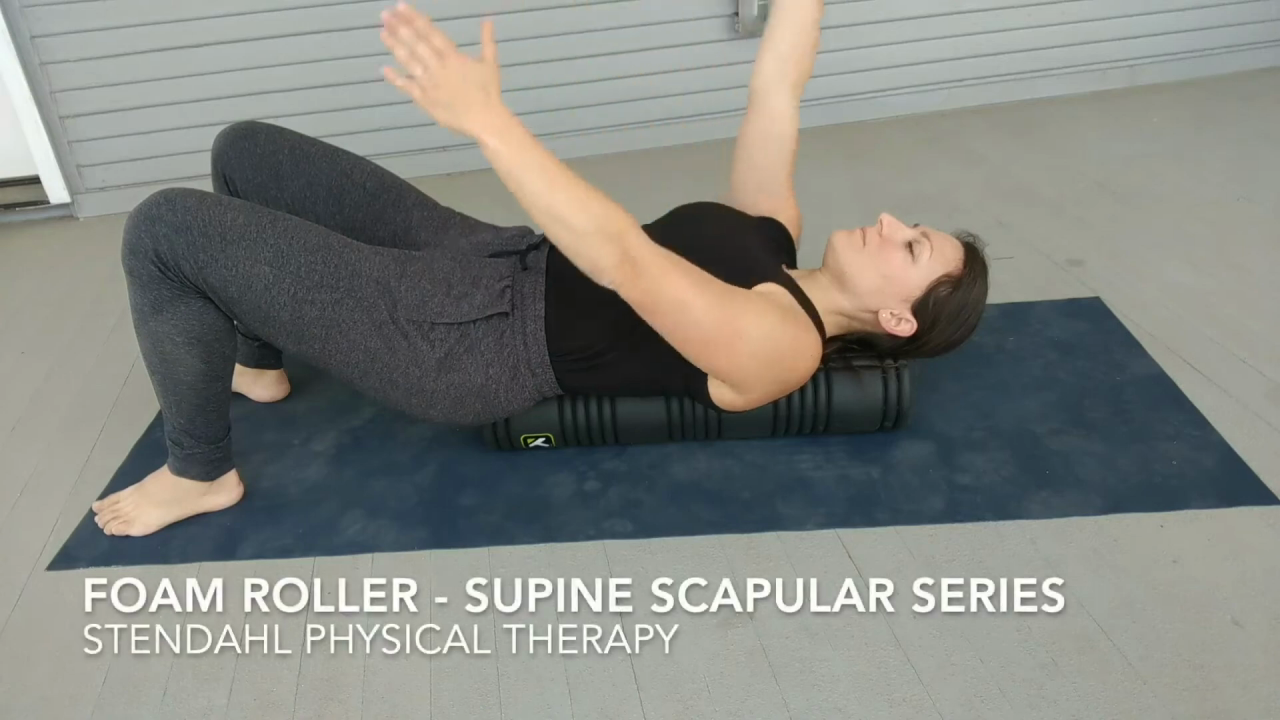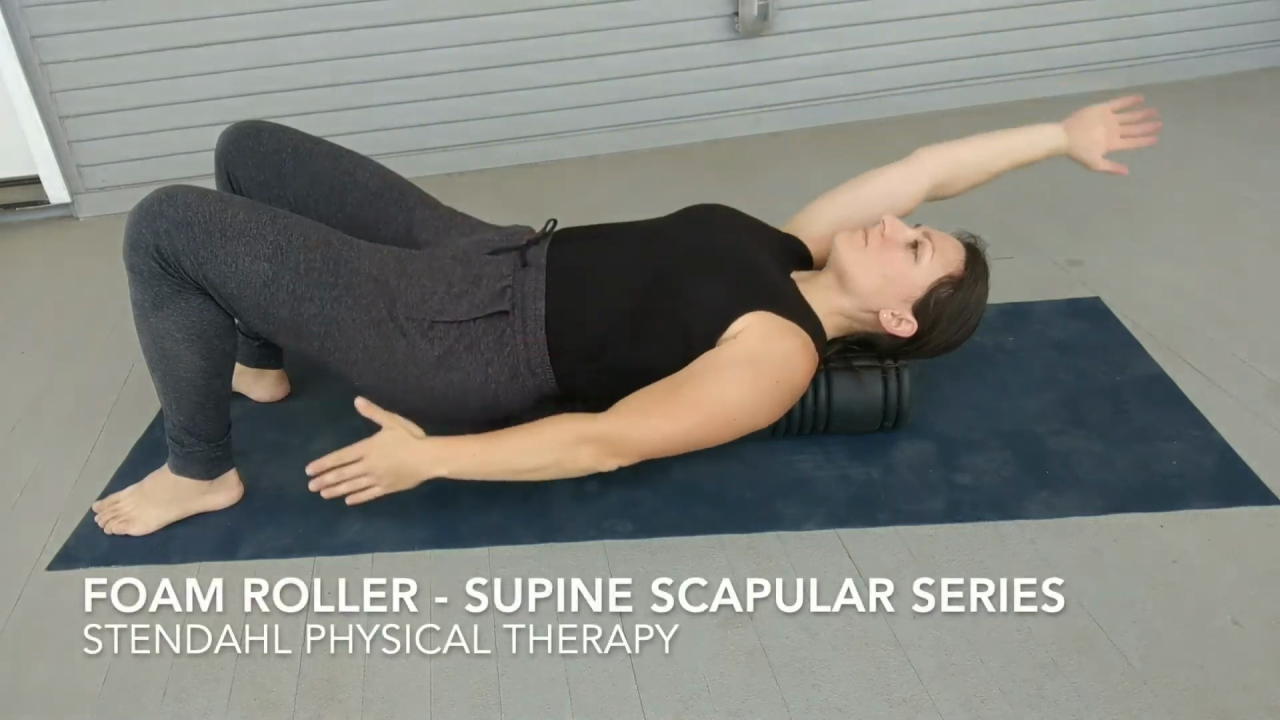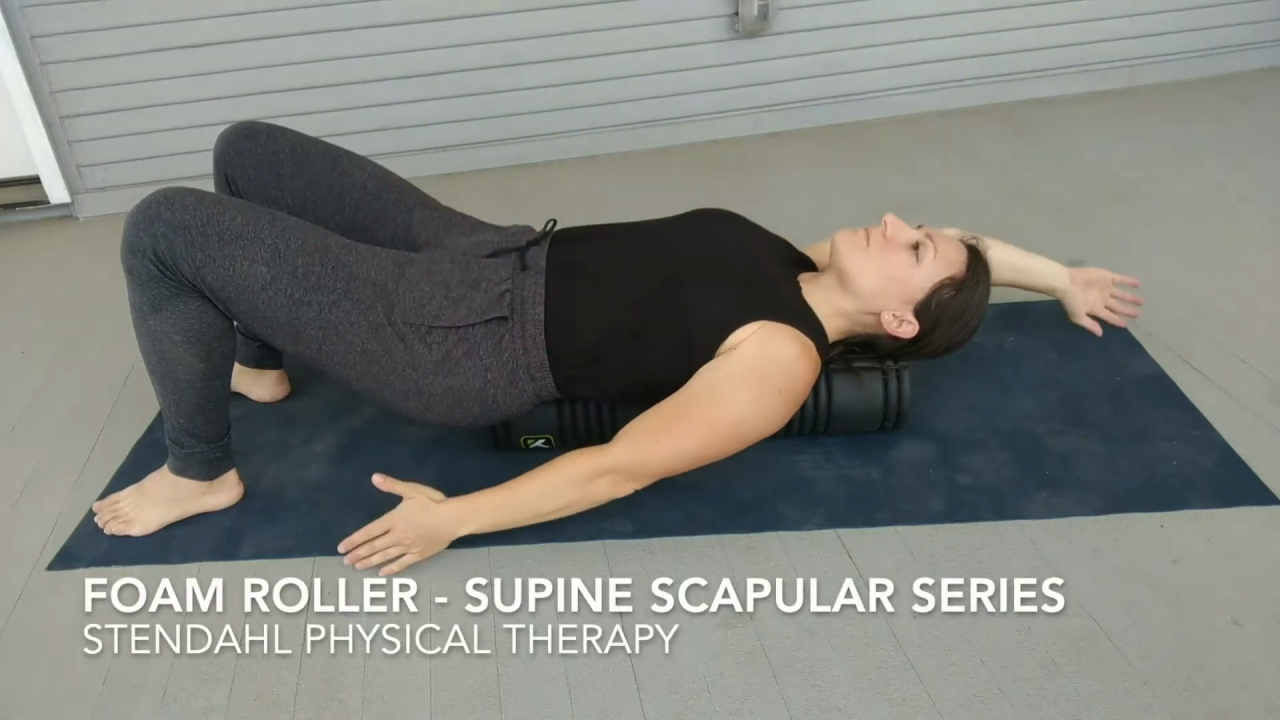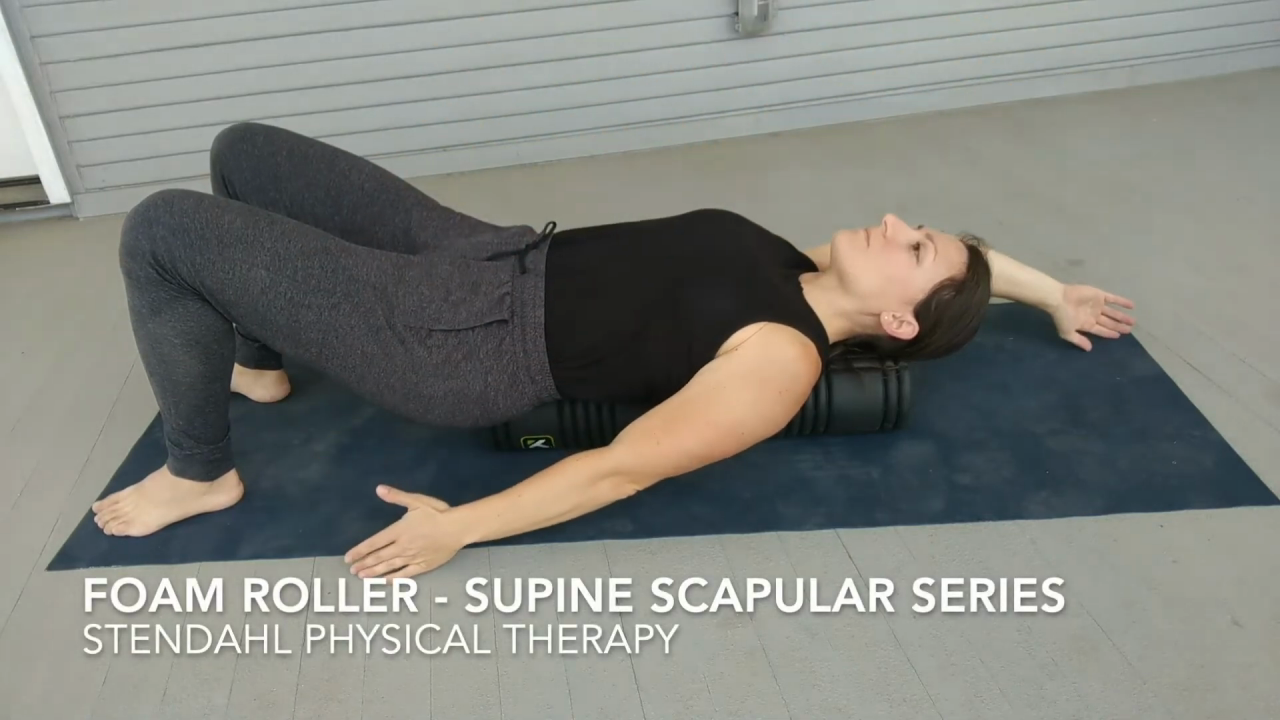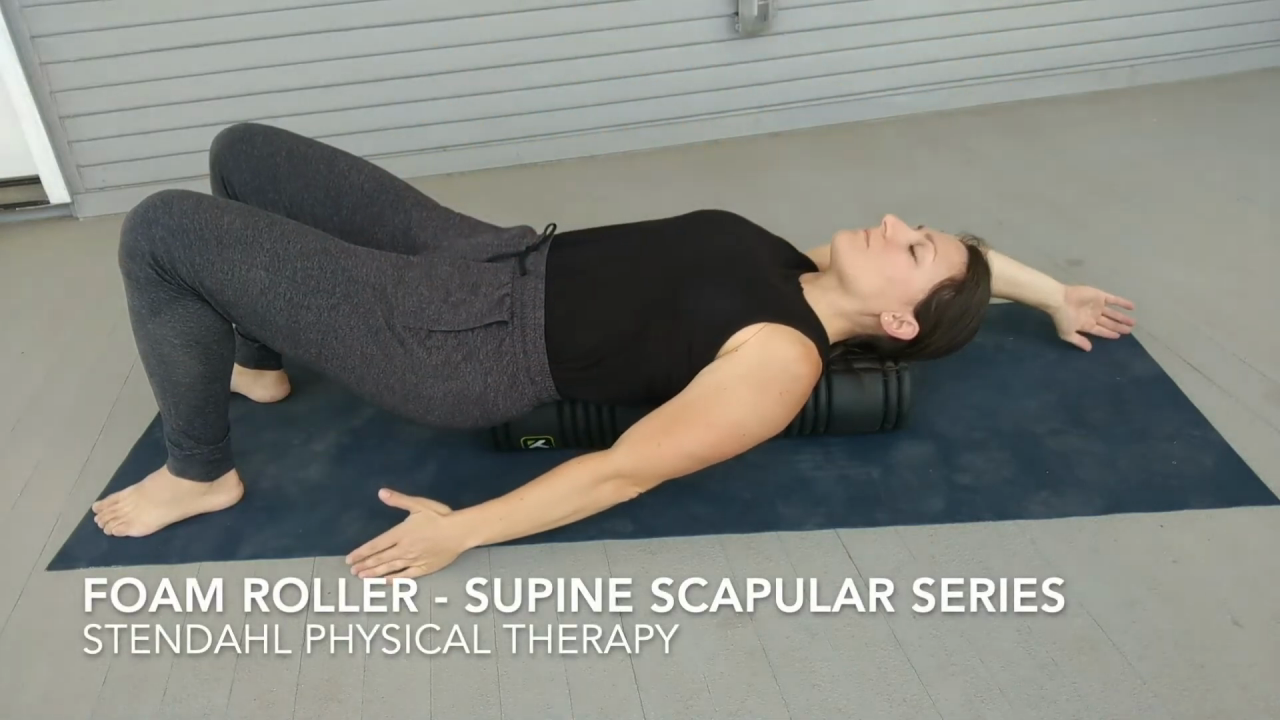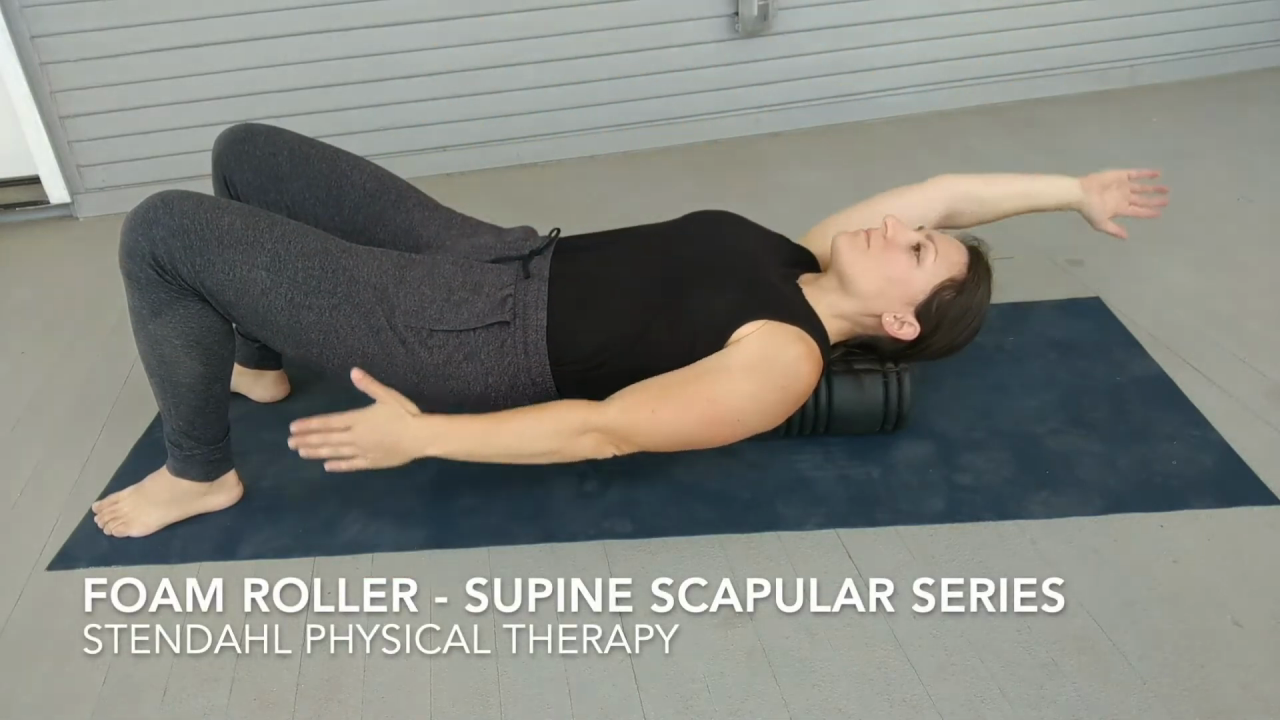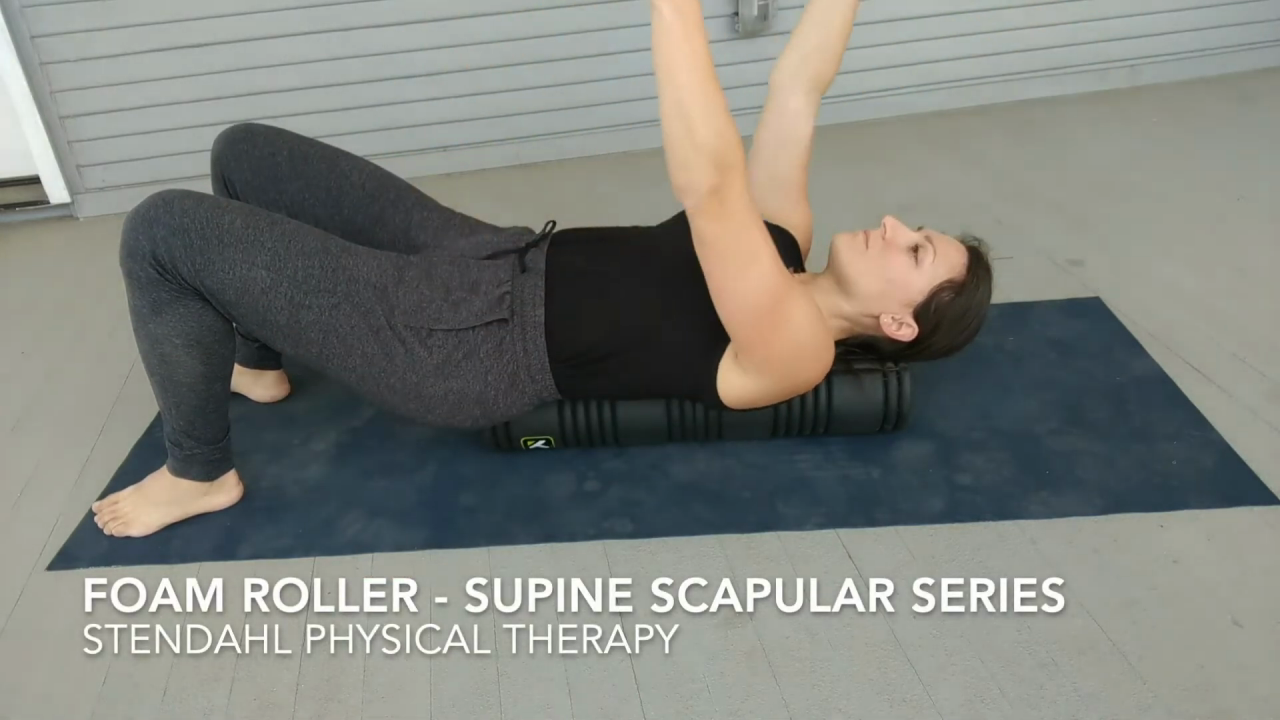
dt=0.5s
person 1, frame 1
left shoulder: (778, 343)
right shoulder: (775, 238)
left elbow: (626, 262)
right elbow: (778, 94)
left wrist: (488, 122)
left hip: (469, 347)
right hip: (493, 260)
left knee: (163, 228)
right knee: (244, 148)
left ankle: (199, 474)
right ankle: (254, 359)
person 1, frame 2
left shoulder: (778, 358)
right shoulder: (799, 262)
left elbow: (609, 441)
right elbow: (917, 174)
left wrist: (430, 455)
right wrist: (1061, 137)
left hip: (470, 341)
right hip: (498, 259)
left knee: (165, 226)
right knee: (248, 151)
left ankle: (200, 473)
right ankle: (256, 358)
person 1, frame 3
left shoulder: (780, 362)
right shoulder: (806, 272)
left elbow: (619, 467)
right elbow: (964, 238)
left wrist: (452, 519)
left hip: (469, 348)
right hip: (499, 257)
left knee: (163, 228)
right knee: (247, 149)
left ankle: (199, 474)
right ankle: (253, 357)
person 1, frame 4
left shoulder: (782, 362)
right shoulder: (810, 272)
left elbow: (623, 469)
right elbow: (957, 242)
left wrist: (456, 527)
left hip: (469, 347)
right hip: (496, 260)
left knee: (161, 230)
right knee: (244, 151)
left ankle: (199, 475)
right ankle: (254, 361)
person 1, frame 5
left shoulder: (780, 363)
right shoulder: (811, 273)
left elbow: (623, 471)
right elbow: (964, 242)
left wrist: (459, 531)
left hip: (470, 351)
right hip: (500, 259)
left knee: (161, 229)
right knee: (244, 151)
left ankle: (199, 475)
right ankle: (256, 359)
person 1, frame 6
left shoulder: (784, 364)
right shoulder: (812, 268)
left elbow: (610, 428)
right elbow: (930, 194)
left wrist: (425, 434)
right wrist: (1073, 190)
left hip: (482, 338)
right hip: (502, 264)
left knee: (162, 230)
right knee: (245, 152)
left ankle: (197, 476)
right ankle: (258, 360)
person 1, frame 7
left shoulder: (790, 346)
right shoulder: (784, 249)
left elbow: (710, 189)
right elbow: (799, 93)
left hip: (466, 348)
right hip: (495, 259)
left knee: (161, 229)
right knee: (244, 152)
left ankle: (198, 474)
right ankle: (255, 358)
